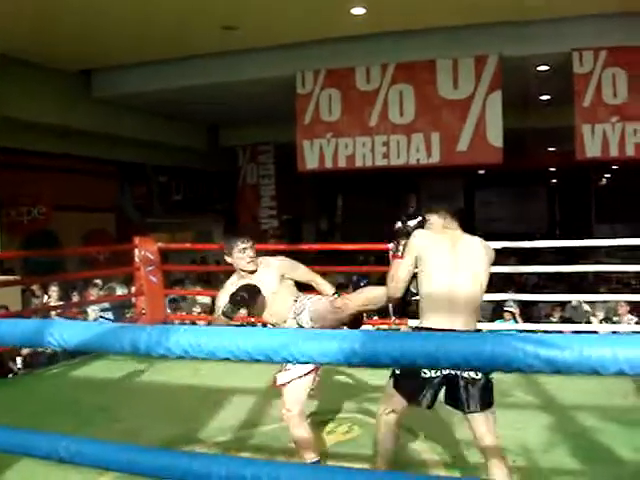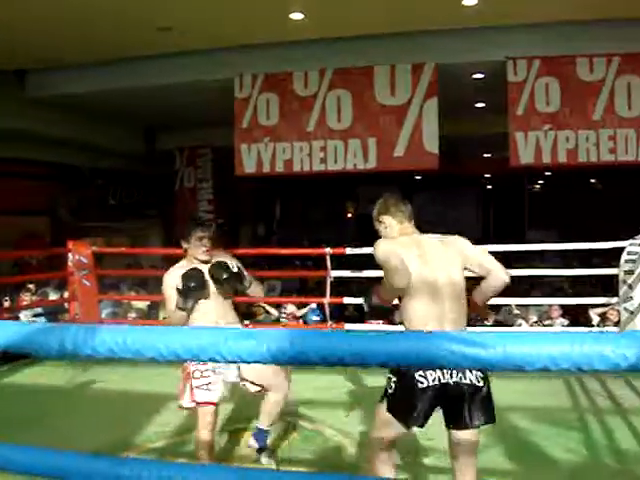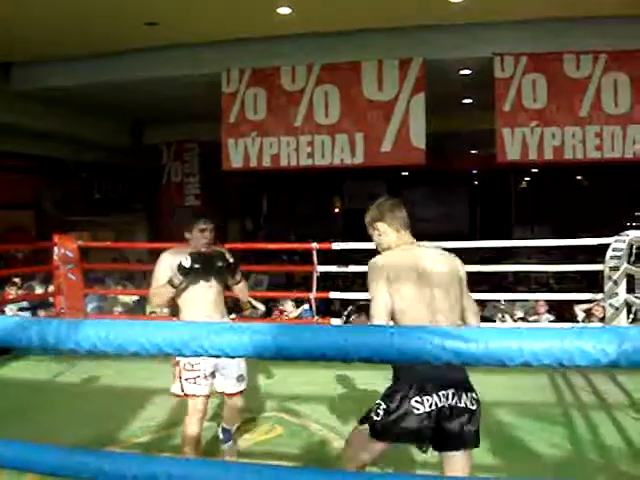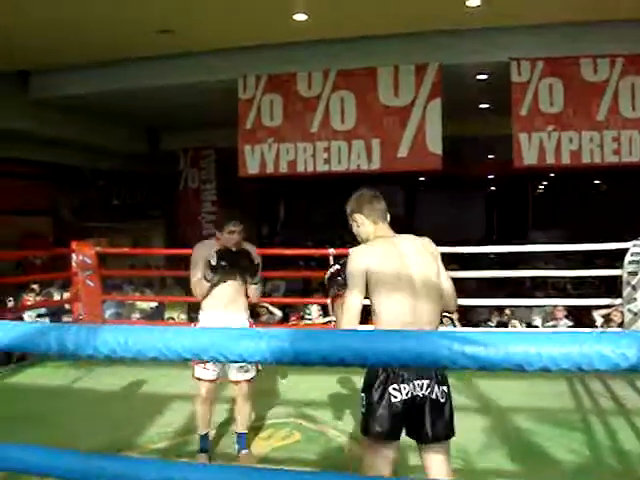
dt=0.3s
person 1, frame 1
left shoulder: (423, 239)
right shoulder: (484, 249)
left elbow: (394, 290)
left wrist: (397, 254)
left knee: (388, 414)
right knee: (488, 441)
person 1, frame 2
left shoulder: (386, 246)
right shoulder: (454, 242)
left elbow: (401, 278)
right elbow: (501, 276)
left wrist: (380, 295)
right wrist: (470, 303)
left knee: (380, 443)
person 1, frame 3
left shoulder: (383, 264)
right shoulder: (450, 260)
right elbow: (473, 326)
left hip: (416, 380)
right hip: (458, 381)
left knee: (352, 460)
right knee: (458, 475)
person 1, frame 4
left shoulder: (363, 256)
right shoulder: (427, 246)
left elbow: (348, 328)
right elbow: (450, 303)
left wrist: (337, 293)
left hip: (391, 372)
right hip: (432, 370)
person 2, frame 1
left shoulder: (277, 264)
right shoulder: (229, 290)
left elbow: (314, 279)
left wrist: (337, 296)
right wrist: (229, 312)
left hip: (309, 313)
left knee: (346, 303)
right knee: (292, 412)
person 2, frame 2
left shoulder: (225, 261)
right shoulder: (173, 275)
left elbow: (260, 294)
right elbow: (176, 322)
left wrist: (241, 280)
right wrist: (184, 300)
left knee: (279, 382)
right knee: (206, 419)
left ankle: (260, 440)
person 2, frame 3
left shoulder: (221, 255)
right shoulder: (170, 258)
left elbow: (245, 296)
right elbow: (156, 301)
left wrist: (233, 272)
right wrist: (181, 275)
left knee: (236, 401)
right knee: (197, 409)
left ankle: (226, 435)
person 2, frame 4
left shoulder: (250, 252)
right shoulder: (203, 249)
left elbow: (255, 297)
right elbow: (197, 292)
left wrist: (253, 274)
right wrist: (213, 270)
left hip: (240, 324)
right hip: (211, 323)
left knee: (243, 390)
right knee: (205, 390)
left ankle: (242, 445)
right ankle: (203, 446)
